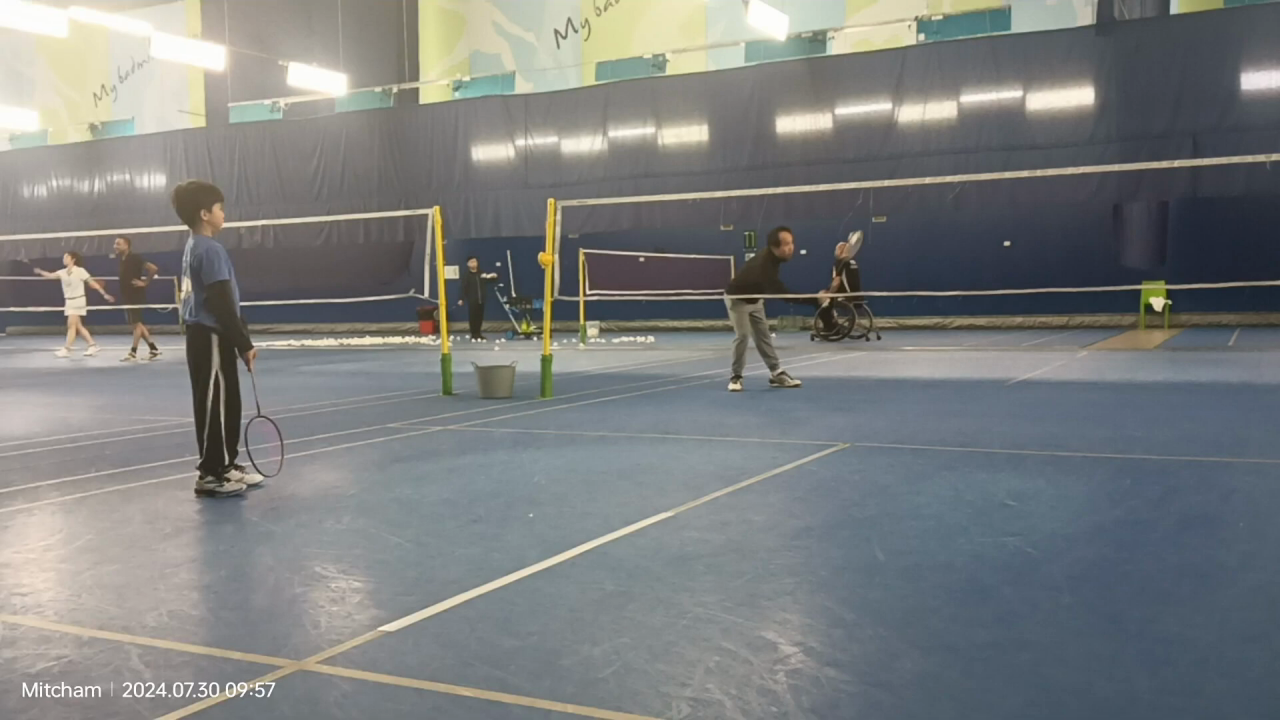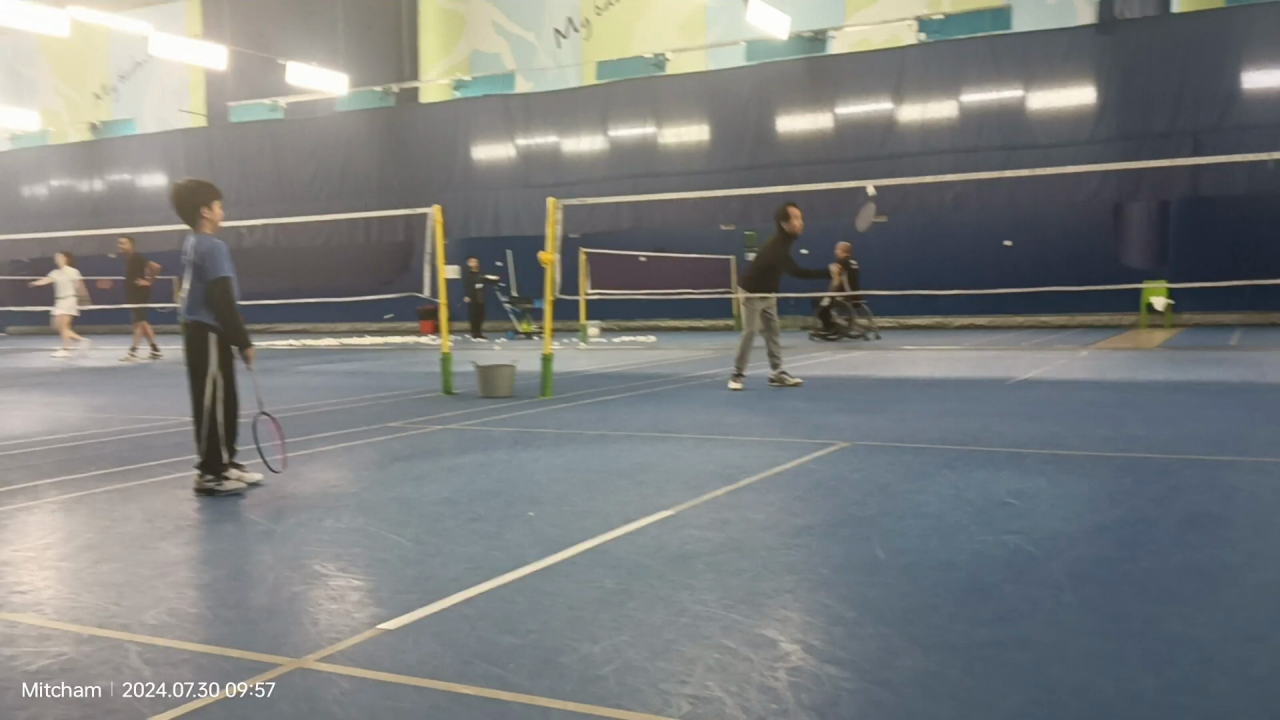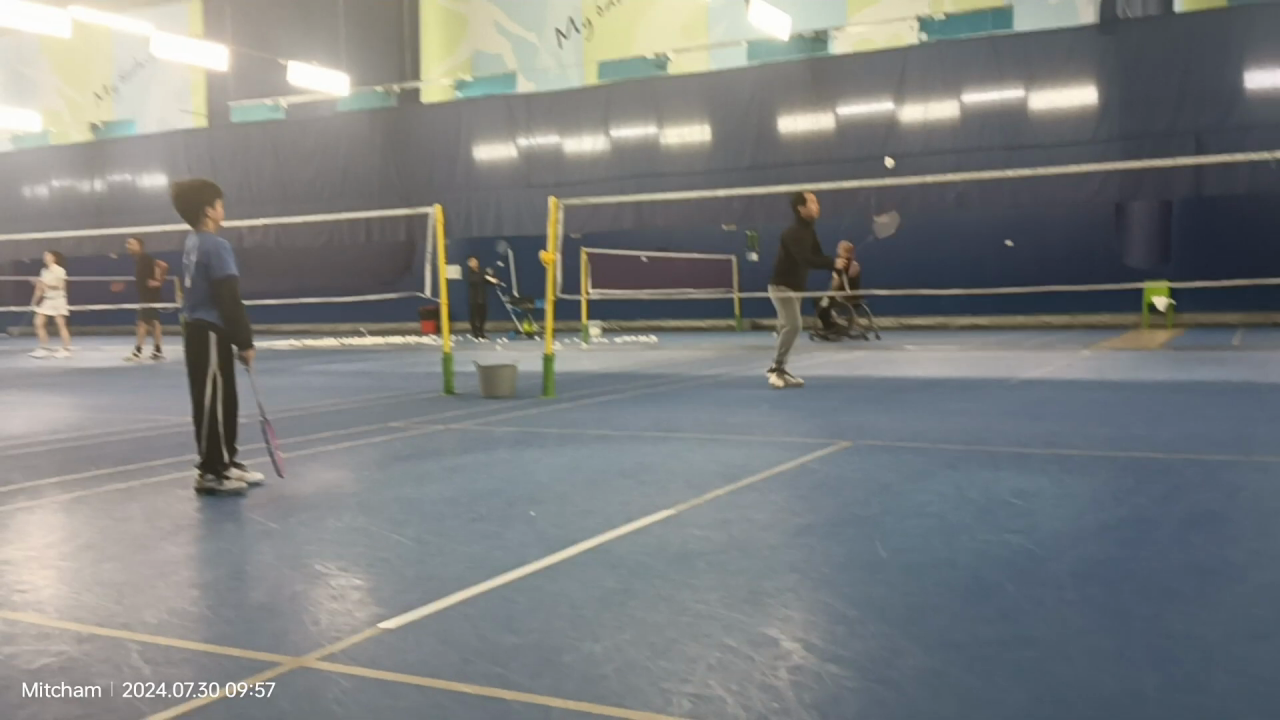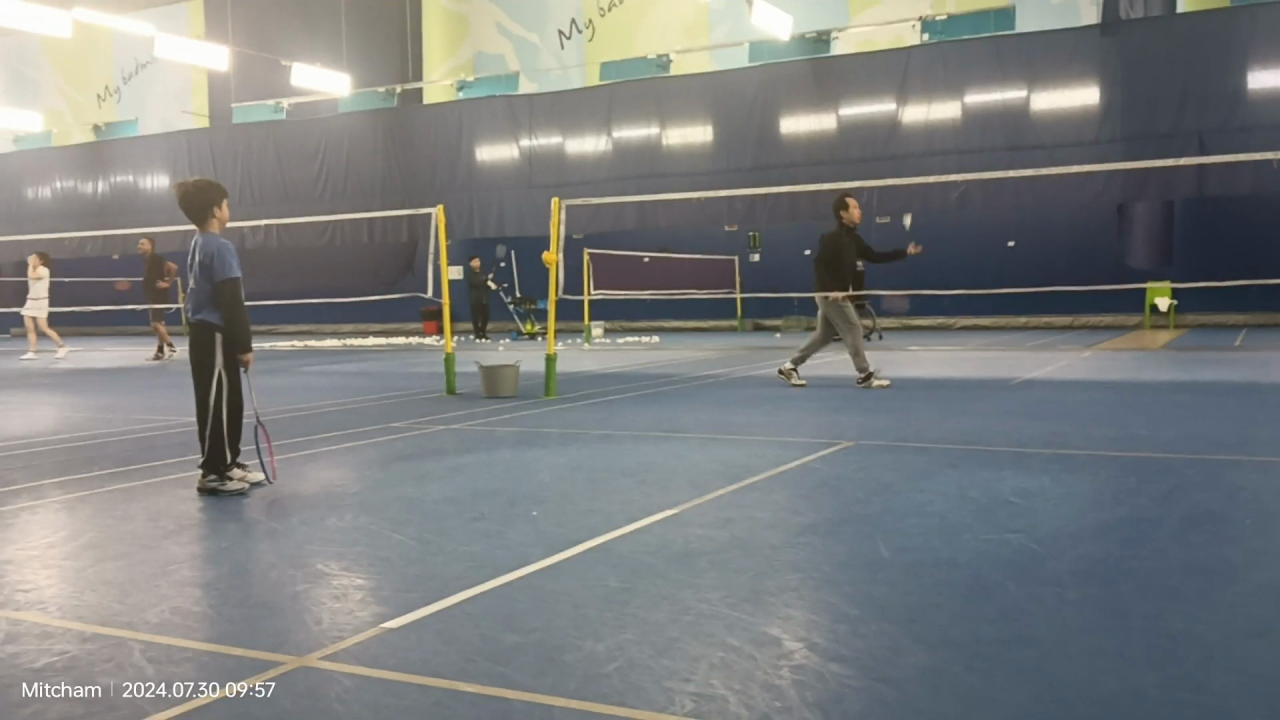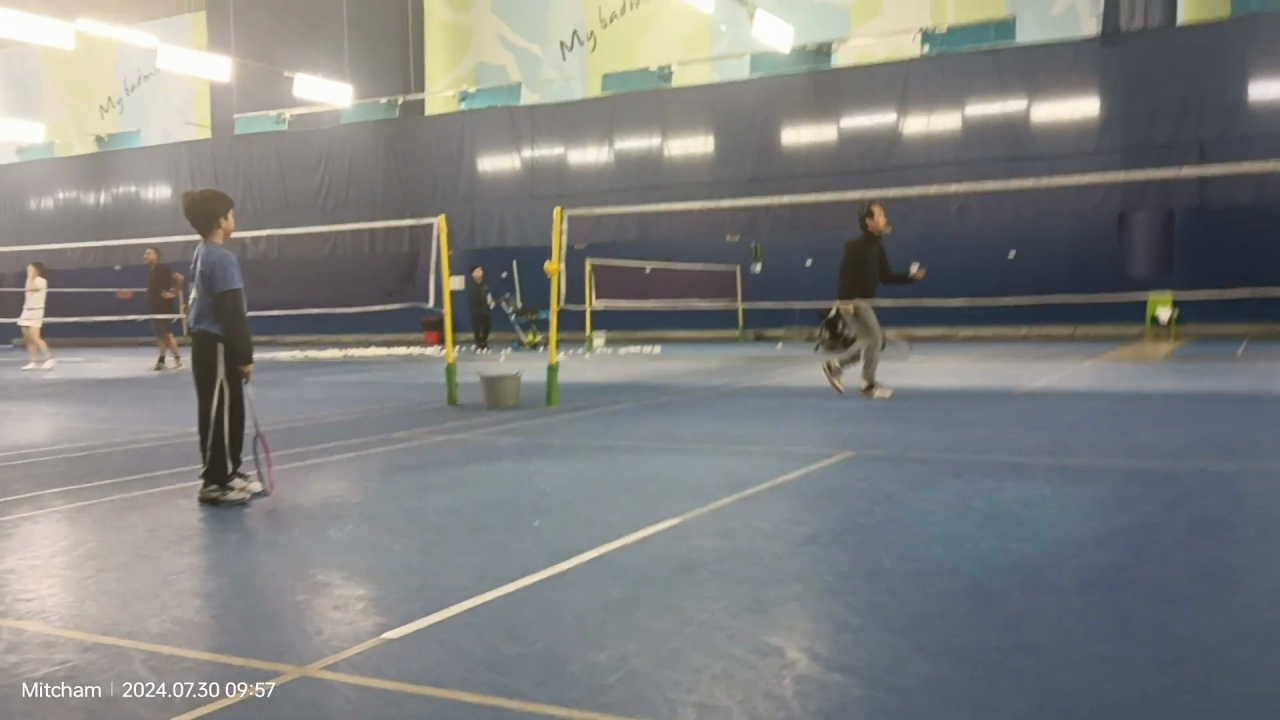
dt=0.2s
person 1, frame 1
left shoulder: (194, 247)
right shoulder: (211, 250)
right elbow: (222, 304)
left wrist: (239, 338)
right wrist: (244, 343)
left hip: (203, 335)
right hip: (210, 337)
left knee: (226, 402)
right knee: (215, 403)
left ankle: (225, 464)
right ankle: (210, 474)
person 1, frame 2
left shoulder: (193, 245)
right shoulder: (213, 247)
right elbow: (224, 301)
left wrist: (237, 338)
right wrist: (243, 341)
left hip: (200, 332)
right hip: (209, 335)
left knee: (223, 401)
right knee: (213, 402)
left ankle: (224, 463)
right ankle: (210, 473)
person 1, frame 3
left shoulder: (193, 244)
right shoulder: (216, 246)
right elbow: (230, 299)
left wrist: (238, 338)
right wrist: (245, 341)
left hip: (200, 331)
right hip: (209, 334)
left knee: (222, 400)
right knee: (213, 401)
left ankle: (225, 463)
right ankle: (211, 473)
person 1, frame 4
left shoulder: (199, 244)
right shoulder: (220, 247)
right elbow: (231, 301)
left wrist: (238, 341)
right wrist: (244, 344)
left hip: (204, 332)
right hip: (214, 335)
left knee: (227, 400)
right knee: (217, 402)
left ankle: (228, 463)
right ankle: (213, 472)
person 1, frame 5
left shoulder: (202, 253)
right shoulder: (222, 258)
right elbow: (231, 312)
left wrist: (240, 352)
right wrist: (245, 355)
left hip: (206, 342)
right hip: (216, 346)
left knee: (229, 411)
right knee: (219, 412)
left ankle: (228, 473)
right ankle: (214, 482)
person 2, frame 1
left shoulder: (773, 259)
right shoulder: (764, 267)
right elbow: (784, 294)
right wrist: (815, 301)
left hip: (754, 298)
right hip: (737, 298)
left knee: (764, 336)
right knee: (743, 335)
left ankle: (776, 373)
right ankle: (736, 377)
person 2, frame 2
left shoulder: (786, 242)
right shoulder: (776, 247)
right elbow: (795, 271)
right wrist: (827, 272)
left hip: (768, 293)
right hip: (752, 292)
left knee: (772, 331)
right knee: (751, 332)
left ankle: (777, 372)
right ankle: (737, 375)
person 2, frame 3
left shoulder: (809, 232)
right shoulder: (792, 233)
left elbow: (819, 257)
right elbow: (804, 258)
left wrist: (842, 266)
right wrist: (833, 263)
left hip: (795, 289)
right hip: (783, 287)
left knee: (791, 328)
right knee: (792, 326)
left ankle: (780, 370)
right ankle: (777, 368)
person 2, frame 4
left shoulder: (854, 238)
right shoulder: (831, 238)
left elbow: (874, 256)
right elbow: (820, 265)
left wrist: (905, 252)
right wrist: (831, 290)
left hip: (840, 294)
right hip: (830, 295)
left knee: (824, 335)
right knee: (854, 330)
left ankle: (791, 367)
right ankle: (864, 375)
person 2, frame 5
left shoulder: (878, 247)
right shoulder: (856, 246)
left elbow: (885, 277)
right elbow: (845, 273)
left wrist: (911, 277)
right wrist: (847, 300)
left hip: (865, 301)
right hip: (853, 302)
left knee: (869, 340)
right knee: (872, 338)
left ankle: (835, 366)
right ankle: (869, 385)
